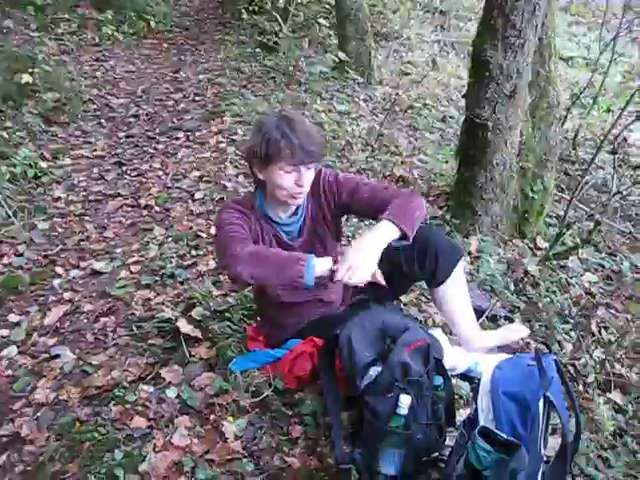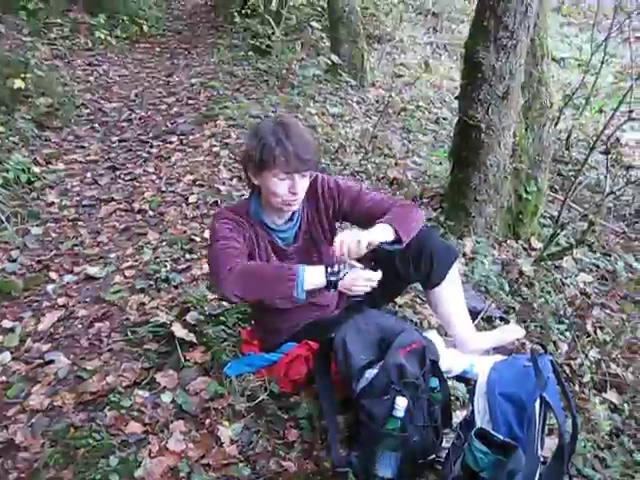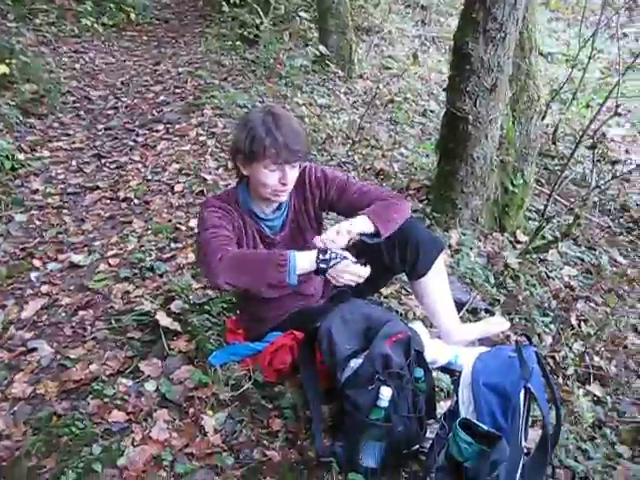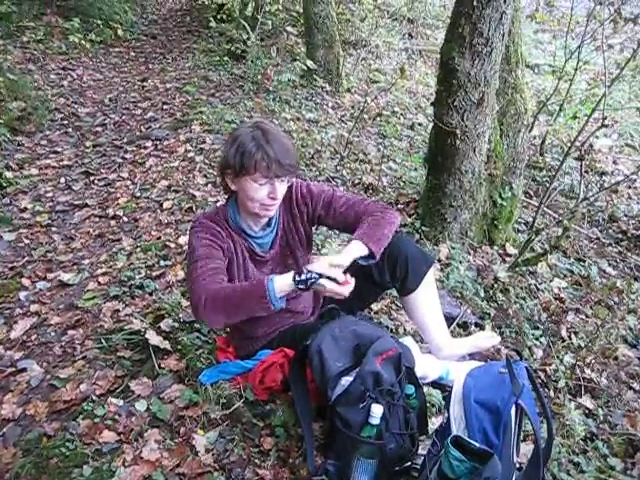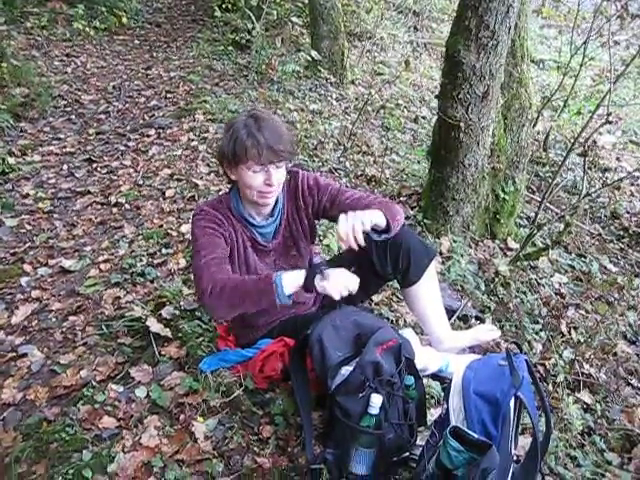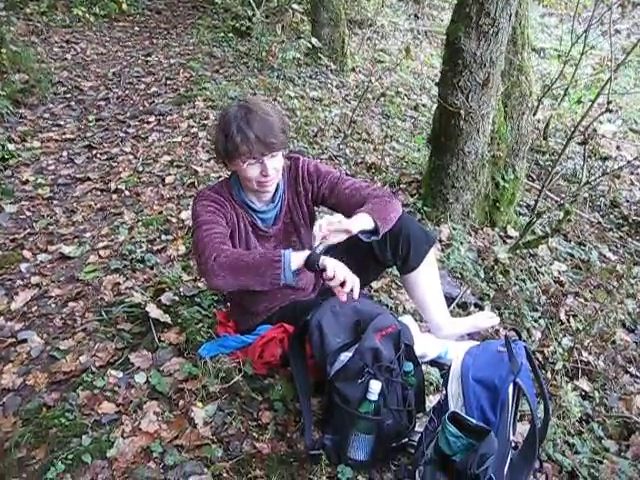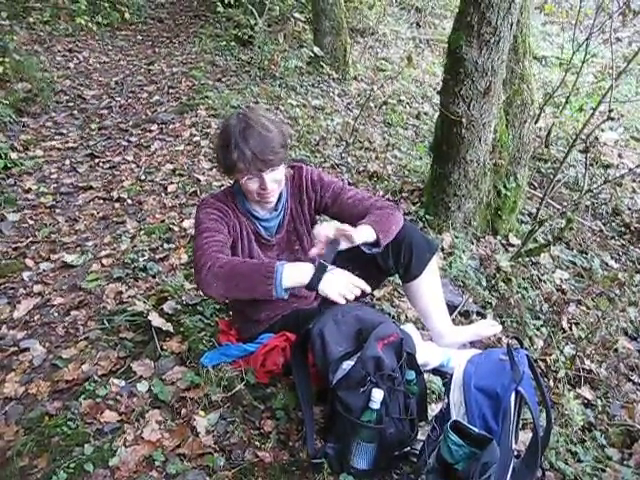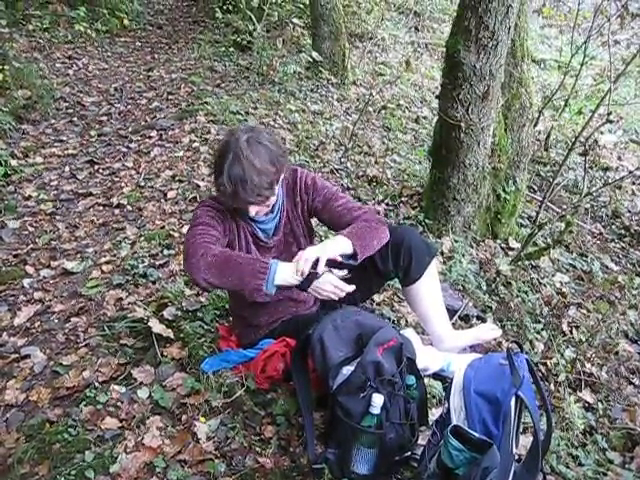
dt=0.4s
person 1, frame 1
left shoulder: (324, 186)
right shoulder: (238, 216)
left elbow: (411, 202)
right elbow: (240, 263)
left wrist: (373, 241)
right wrist: (333, 265)
left hip: (346, 294)
right hip: (300, 328)
left knee: (429, 241)
left ankle: (470, 340)
person 1, frame 2
left shoulder: (323, 191)
right shoulder: (232, 223)
left elbow: (408, 213)
right elbow: (229, 279)
left wrist: (369, 235)
right wrist: (329, 275)
left hip: (342, 297)
right hip: (295, 332)
left knee: (425, 242)
left ankle: (465, 341)
person 1, frame 3
left shoulder: (310, 180)
right shoulder: (221, 211)
left elbow: (395, 204)
right elbow: (219, 268)
left wrist: (351, 227)
right wrist: (317, 259)
left hip: (326, 287)
right hip: (279, 322)
left knee: (410, 233)
left ankle: (450, 332)
person 1, frame 4
left shoulder: (298, 196)
right shoulder: (210, 231)
left elbow: (383, 215)
right elbow: (208, 306)
left wrist: (340, 259)
right wrist: (296, 279)
left hip: (317, 304)
right hip: (270, 339)
left knee: (399, 248)
left ankle: (441, 347)
person 1, frame 5
left shoulder: (300, 187)
right shoulder: (212, 219)
left elbow: (389, 210)
right elbow: (214, 297)
left wrist: (367, 217)
right wrist: (305, 278)
left hip: (317, 294)
right hip: (270, 329)
left knee: (402, 241)
left ankle: (442, 340)
person 1, frame 6
left shoulder: (300, 172)
right shoulder: (213, 203)
left elbow: (386, 202)
right elbow: (215, 269)
left wrist: (350, 225)
right wrist: (309, 258)
left hip: (316, 281)
right hip: (270, 315)
left knee: (401, 228)
left ankle: (440, 326)
person 1, frame 7
left shoulder: (303, 181)
right shoulder: (217, 210)
left elbow: (387, 213)
right elbow: (210, 275)
left wrist: (354, 236)
right wrist: (308, 274)
left hip: (319, 290)
right hip: (273, 323)
left knee: (406, 236)
left ankle: (442, 334)
person 1, frame 8
left shoulder: (300, 184)
right shoulder: (214, 212)
left elbow: (374, 225)
right elbow: (199, 263)
left wrist: (331, 246)
right wrist: (297, 275)
left hip: (318, 293)
right hip: (273, 326)
left knee: (404, 240)
left ankle: (443, 339)
